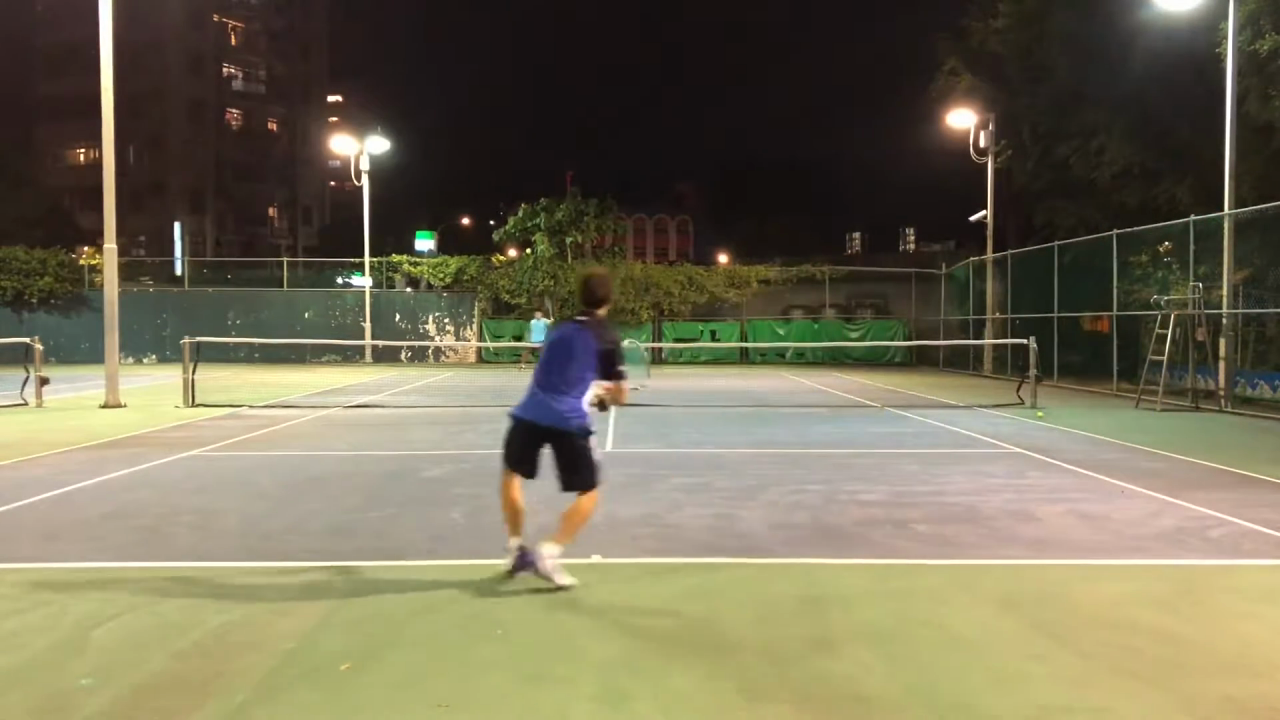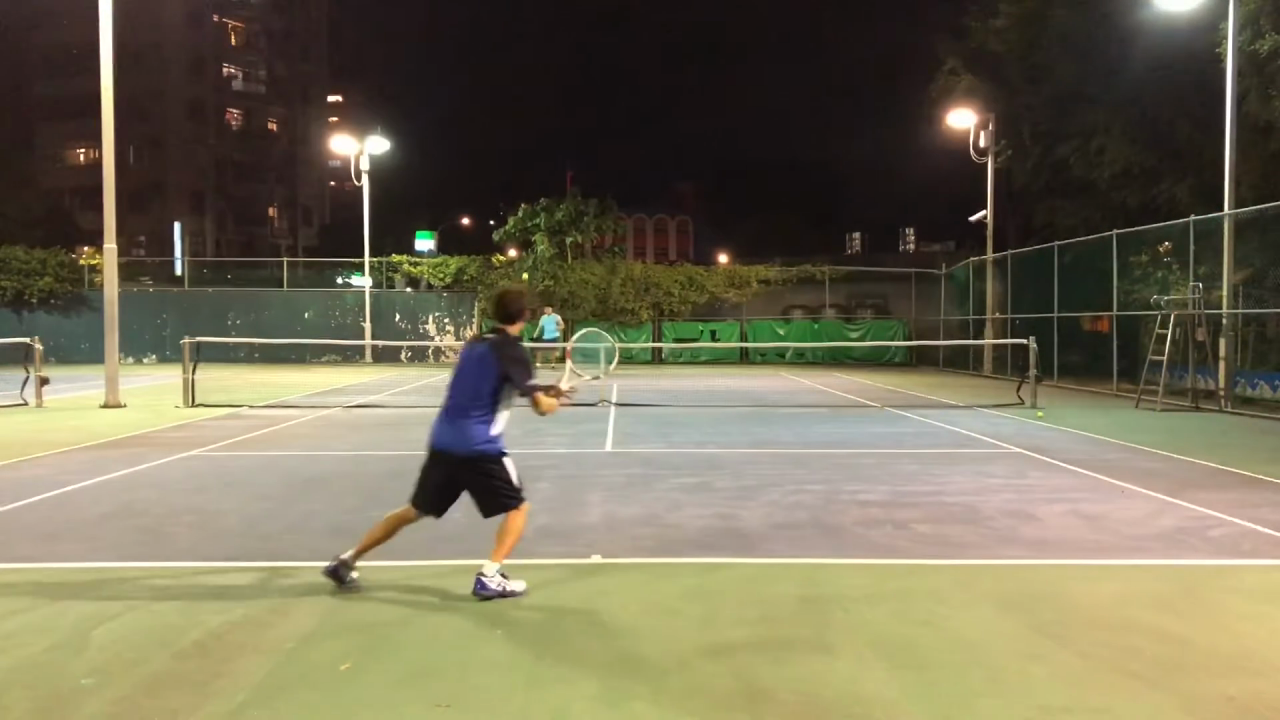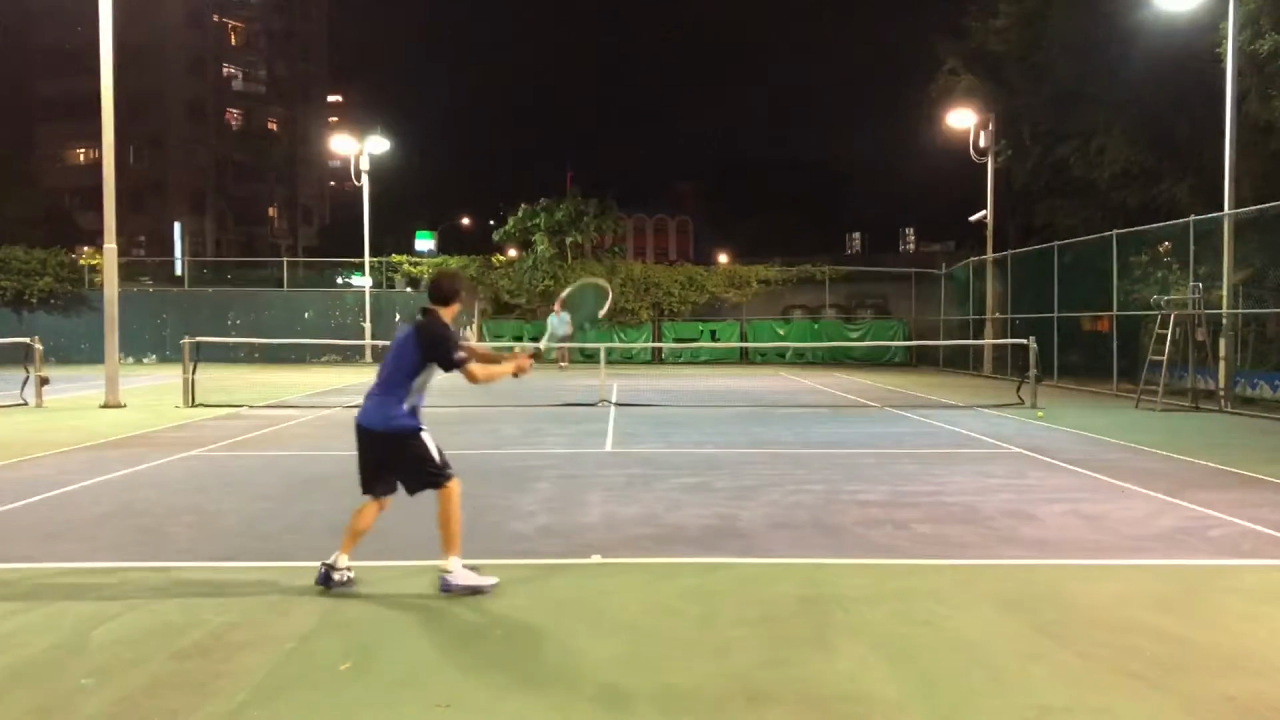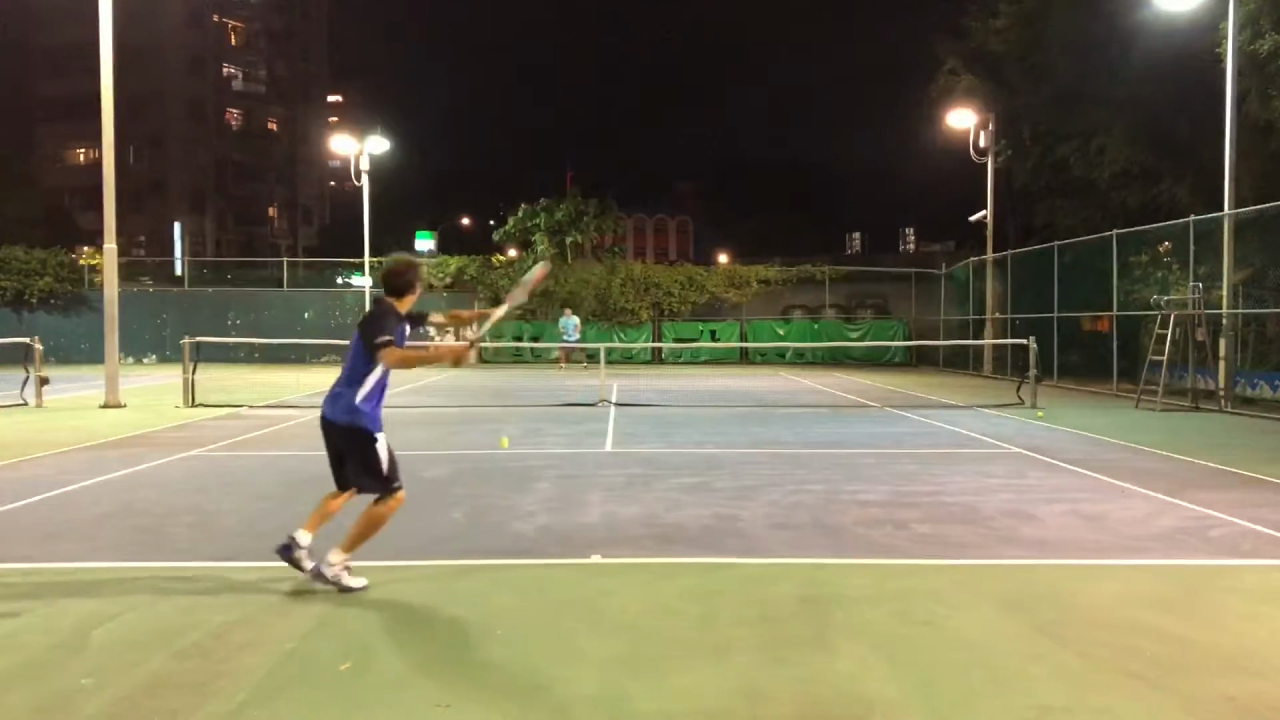
dt=0.2s
person 1, frame 1
left shoulder: (559, 328)
right shoulder: (605, 337)
right elbow: (620, 391)
left wrist: (597, 387)
right wrist: (602, 396)
left hip: (530, 414)
right hip: (570, 420)
left knee: (511, 477)
right knee: (588, 495)
left ankle: (517, 548)
right ankle: (548, 554)
person 1, frame 2
left shoulder: (474, 346)
right shoulder: (514, 353)
right elbow: (542, 407)
left wrist: (546, 390)
right wrist: (553, 401)
left hip: (443, 442)
right hip: (478, 448)
left knee: (414, 512)
right knee: (517, 510)
left ankle: (347, 561)
right ankle: (490, 575)
person 1, frame 3
left shoulder: (421, 327)
right shoulder: (435, 332)
left elbow: (470, 352)
right elbow: (476, 374)
left wrist: (508, 356)
right wrist: (512, 366)
left hip: (369, 422)
right hip: (396, 425)
left knee: (378, 498)
right knee: (448, 488)
left ankle: (336, 567)
right ankle: (453, 570)
person 1, frame 4
left shoulder: (397, 318)
right shoulder: (379, 319)
left elbow: (444, 319)
right elbow: (391, 357)
left wrist: (488, 312)
right wrist: (439, 355)
left hip: (338, 416)
right hip: (356, 420)
left knee: (348, 488)
right knee: (392, 496)
left ankle: (299, 541)
right ankle: (333, 563)
